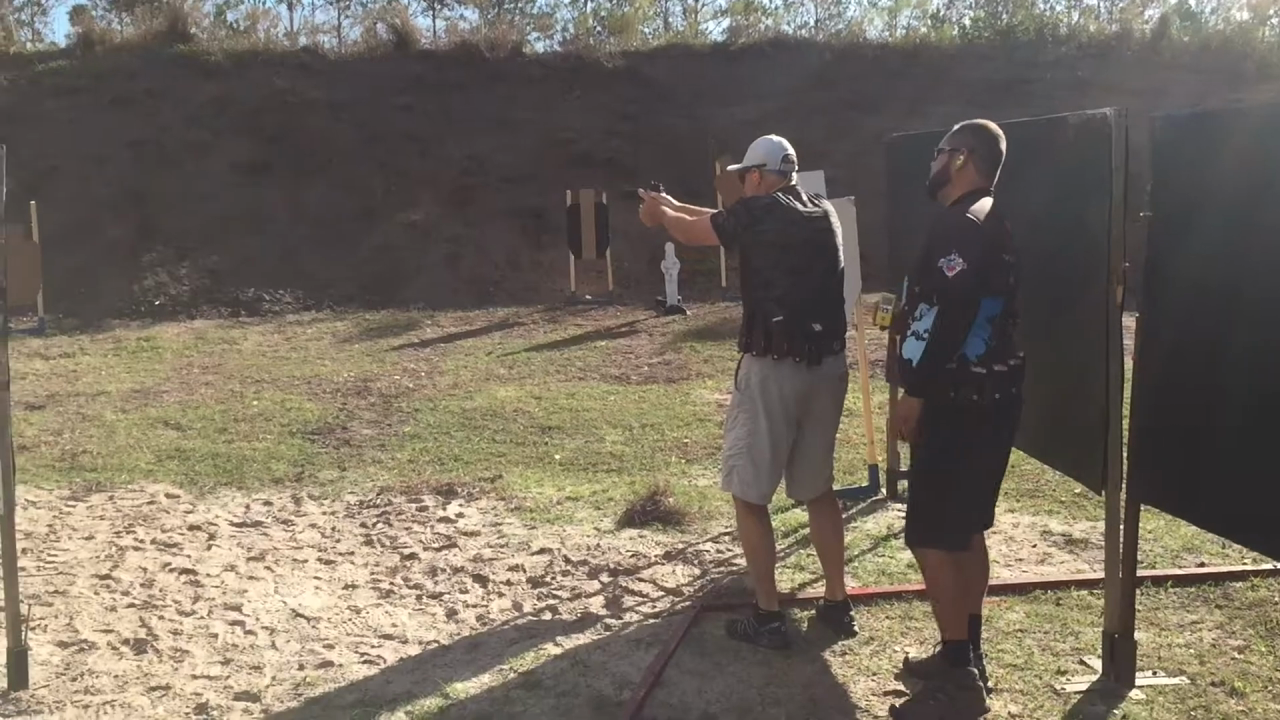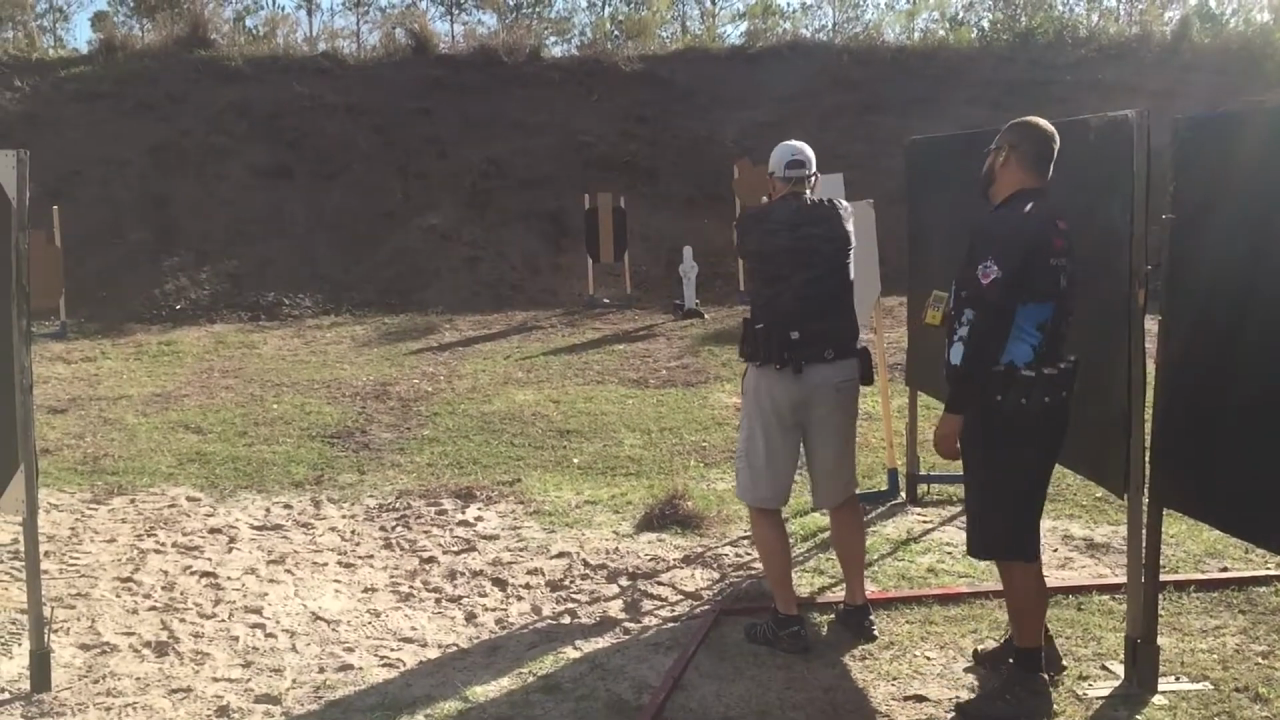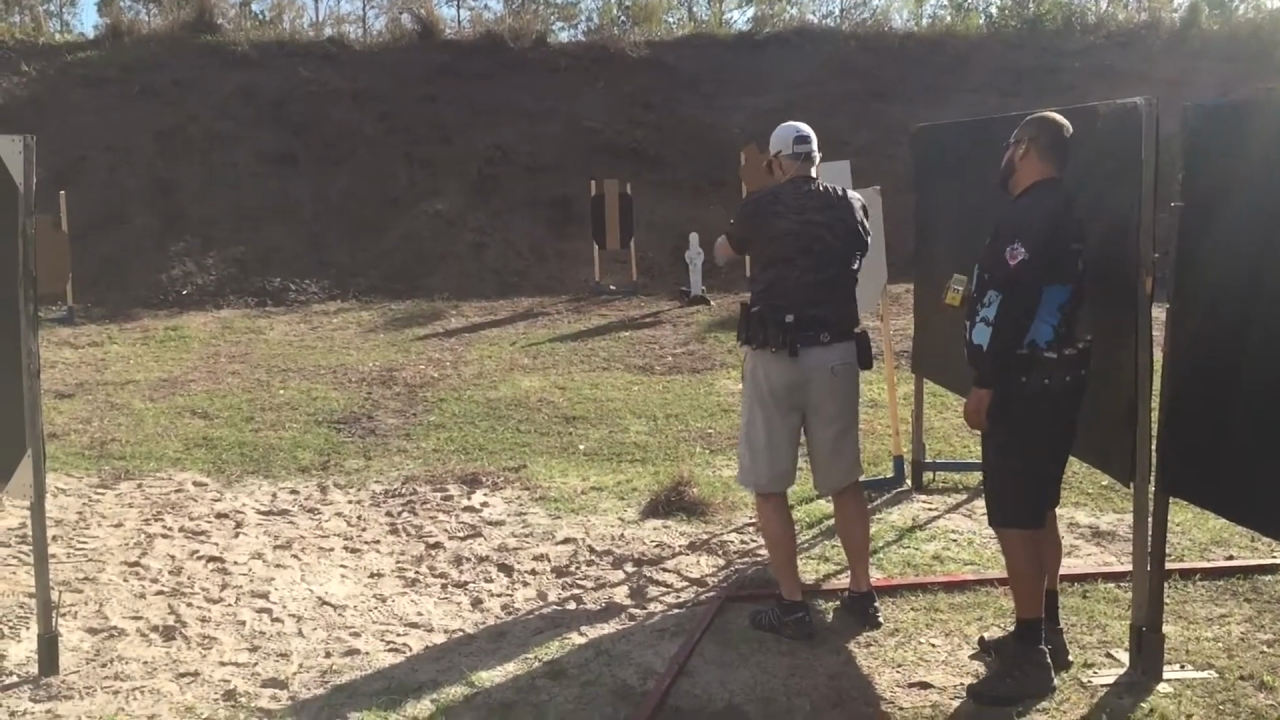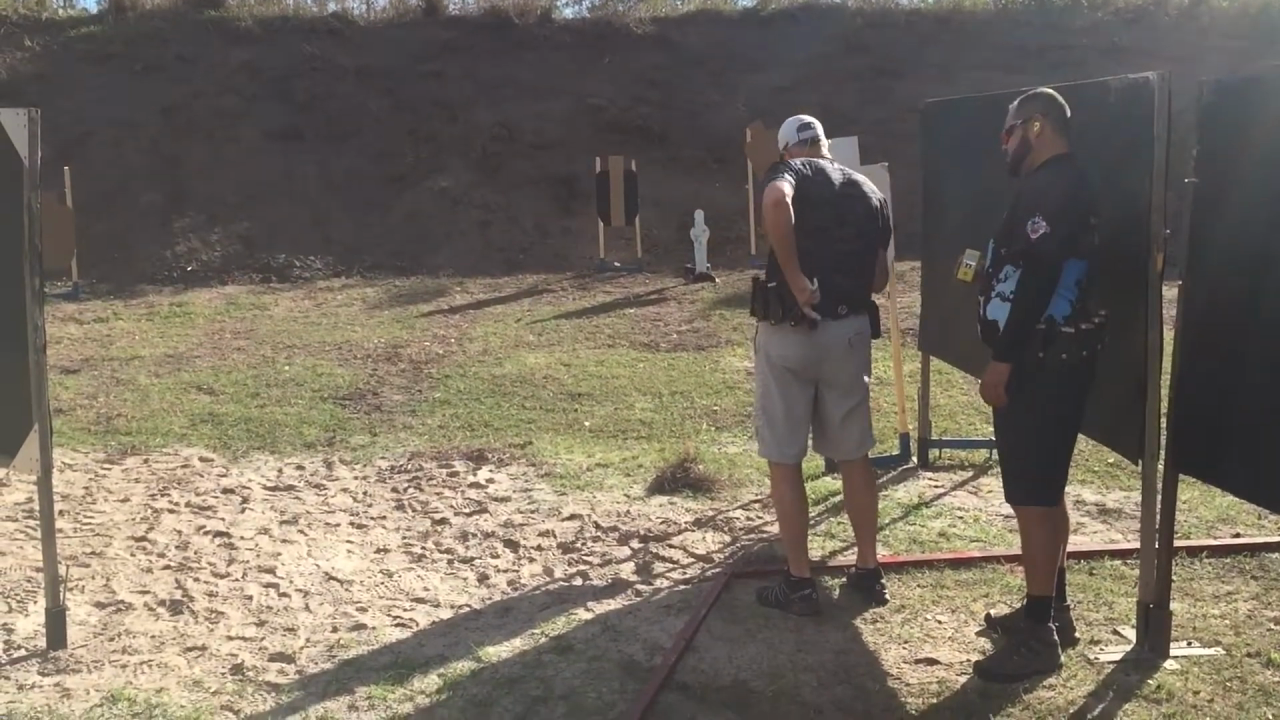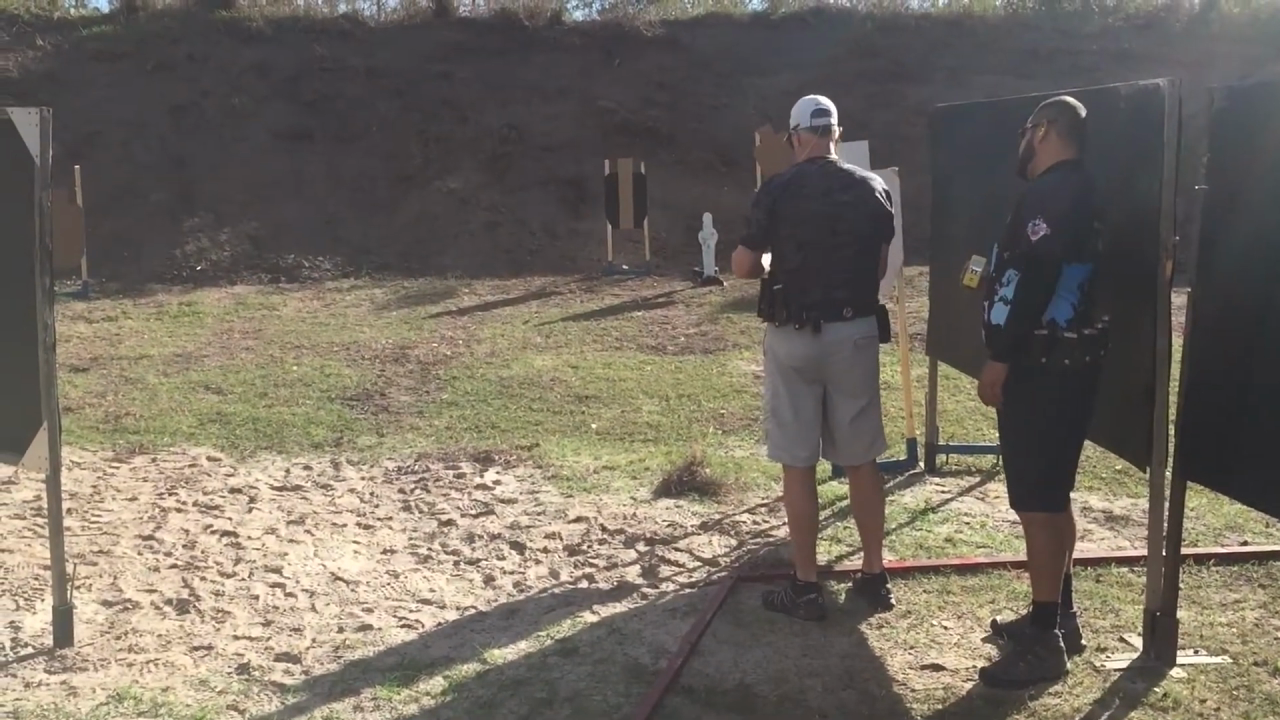
dt=1s
person 1, frame 1
left shoulder: (959, 225)
right shoulder: (991, 223)
left elbow: (953, 315)
left wrist: (914, 393)
right wrist: (907, 319)
left hip: (959, 400)
right hip: (985, 395)
left knee: (933, 534)
right knee: (964, 528)
right ankle: (963, 653)
person 1, frame 2
left shoulder: (1004, 227)
right shoulder: (1049, 224)
left elbow: (990, 326)
left wrist: (954, 410)
right wrist: (961, 312)
left hip: (1008, 402)
right hip: (1038, 395)
left knee: (1008, 538)
right knee: (1012, 530)
right ankle: (1035, 644)
person 1, frame 3
left shoulder: (1028, 213)
right shoulder: (1059, 210)
left elbow: (1016, 305)
left wrist: (984, 385)
right wrist: (981, 295)
left hip: (1024, 384)
right hip: (1051, 378)
left knee: (1013, 515)
right knee: (1036, 510)
left ankle: (1030, 656)
right ankle: (1044, 633)
person 1, frame 4
left shoulder: (1048, 187)
right shoulder: (1060, 185)
left elbow: (1037, 278)
left wrist: (1002, 359)
left hip: (1038, 361)
right hip: (1053, 356)
left knee: (1032, 494)
right knee: (1043, 490)
left ankle: (1038, 634)
right ankle: (1049, 609)
person 1, frame 5
left shoulder: (1052, 191)
right shoulder: (1074, 190)
left elbow: (1036, 280)
left wrist: (999, 359)
left hip: (1042, 364)
right hip: (1061, 360)
left knee: (1036, 500)
right knee: (1049, 495)
left ankle: (1045, 640)
right ankle: (1056, 616)
person 2, frame 1
left shoulder: (757, 212)
right shoulder: (822, 212)
left elbow: (695, 234)
left wrist: (660, 213)
right wrist: (674, 204)
left hip: (773, 368)
right hip: (828, 365)
left knee: (749, 494)
right knee: (818, 488)
left ankle: (768, 616)
right ankle: (837, 603)
person 2, frame 2
left shoulder: (753, 223)
right shoulder: (837, 216)
left hip: (773, 374)
right hip: (835, 370)
left knee: (763, 501)
right knee: (841, 494)
left ankle: (787, 619)
right ankle: (857, 607)
person 2, frame 3
left shoulder: (760, 206)
right shoulder: (849, 206)
left elbow: (723, 253)
left hip: (773, 359)
right hip: (835, 355)
left knee: (768, 487)
right knee: (844, 480)
left ankle: (792, 606)
right ankle: (862, 594)
person 2, frame 4
left shoulder: (792, 172)
right shoulder: (870, 192)
left elbow: (776, 202)
right elbow: (880, 278)
left wrist: (794, 279)
left hip: (788, 331)
right hip: (850, 330)
left knee: (784, 460)
right knee: (854, 455)
left ankle: (799, 583)
right ankle: (868, 571)
person 2, frame 5
left shoulder: (778, 189)
right shoulder: (874, 190)
left elbow: (742, 266)
right elbow: (880, 267)
left hip: (794, 337)
right hip: (856, 332)
left knee: (797, 463)
right knee: (862, 458)
left ankle: (806, 587)
right ankle: (874, 575)
